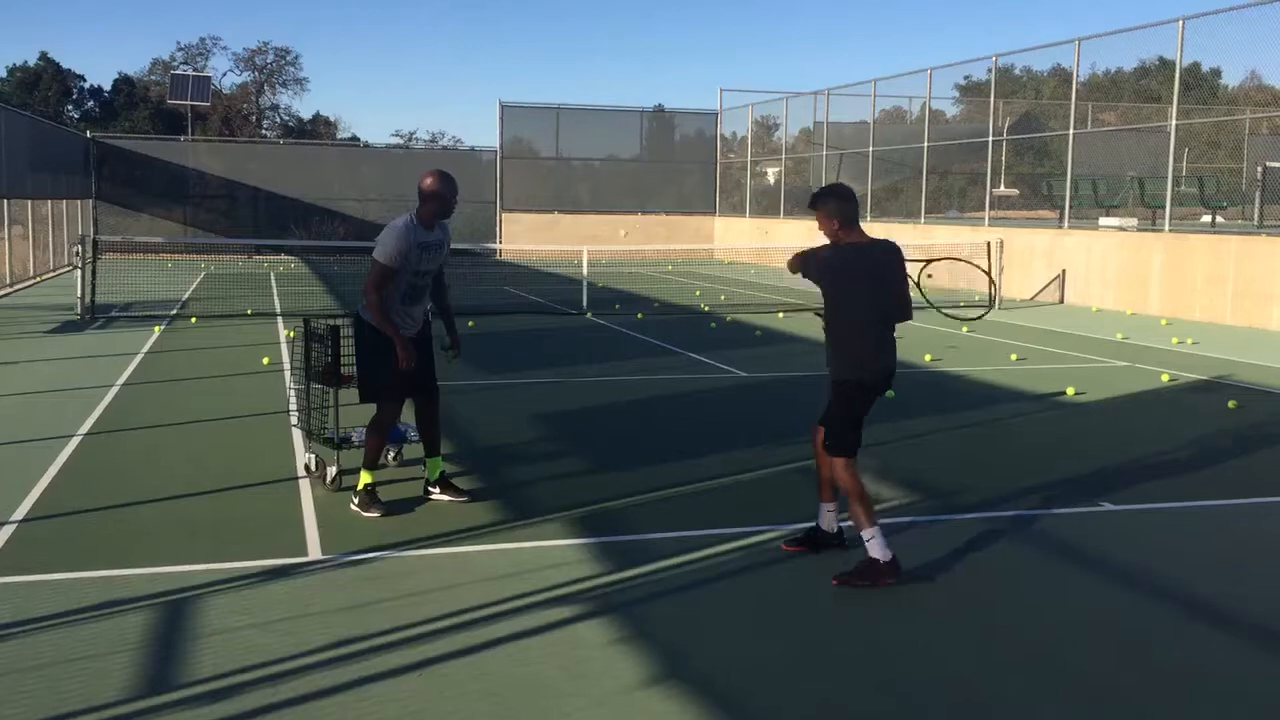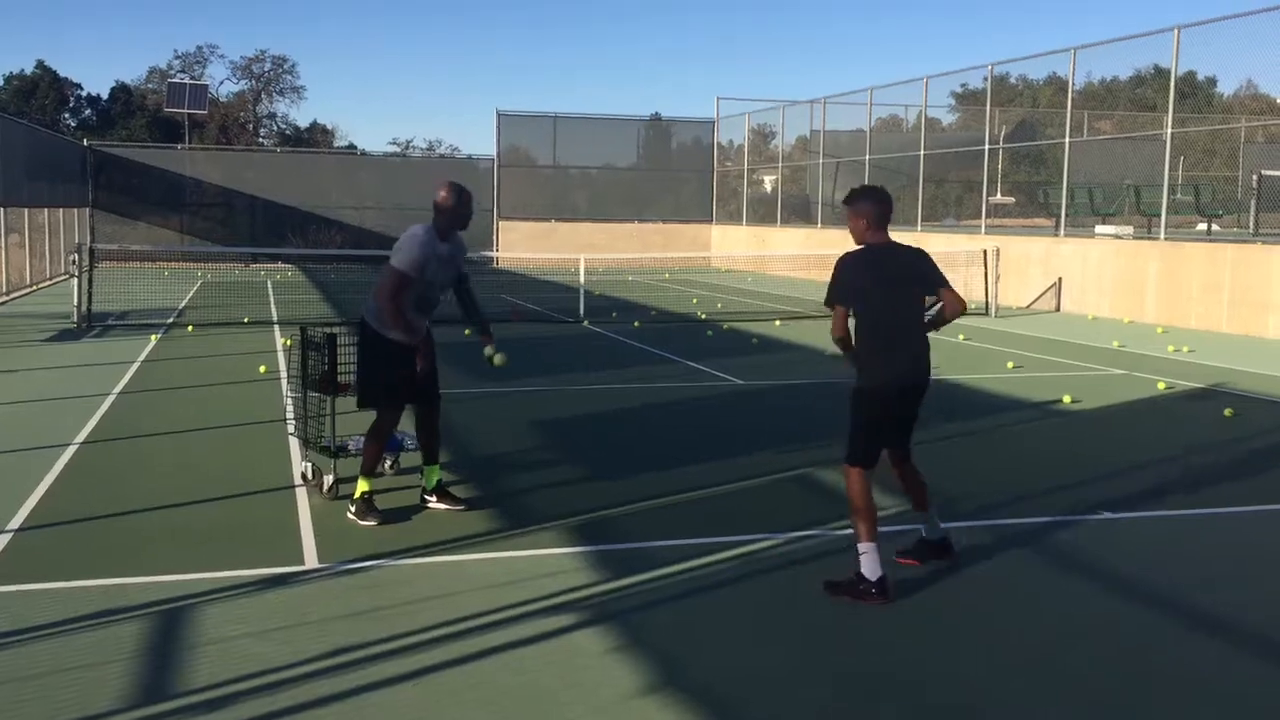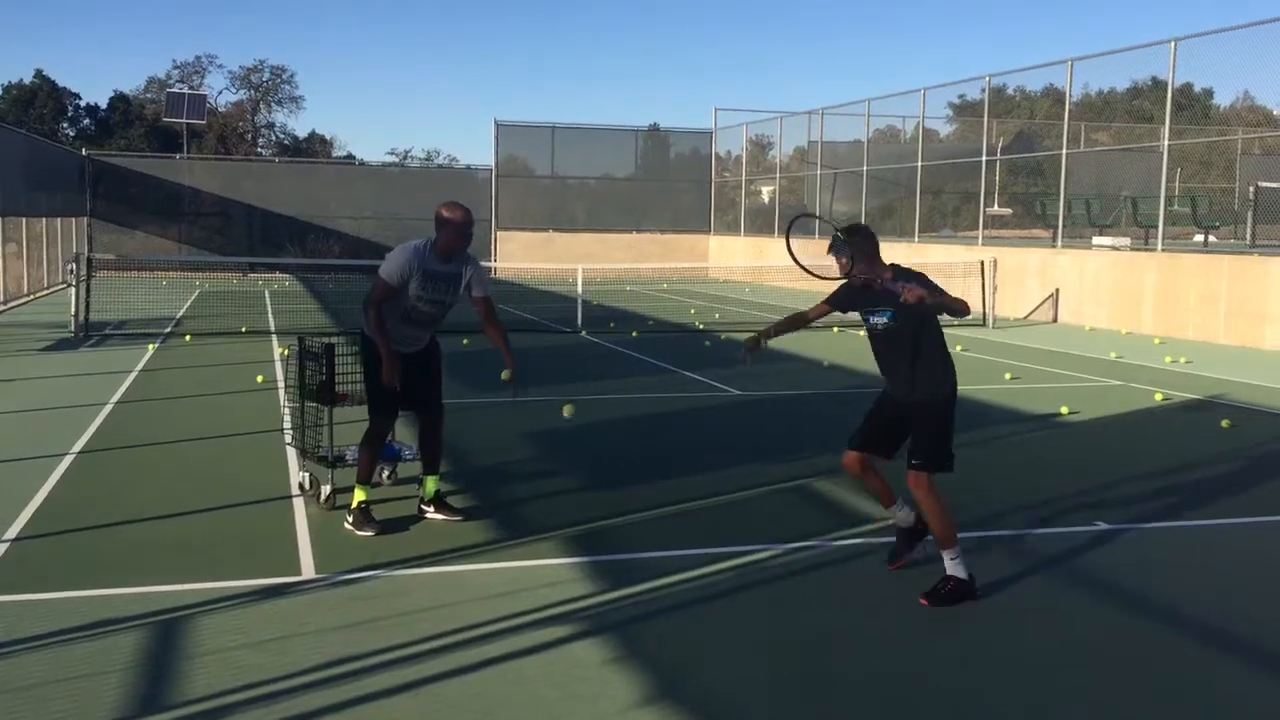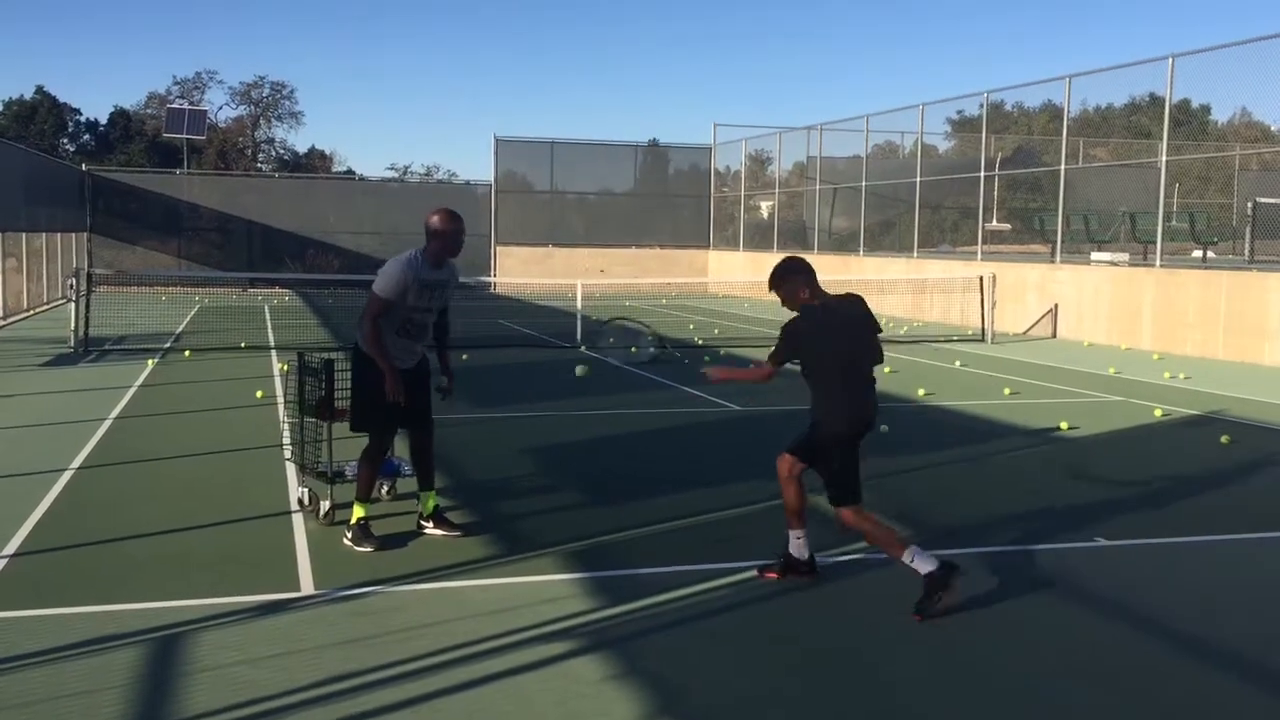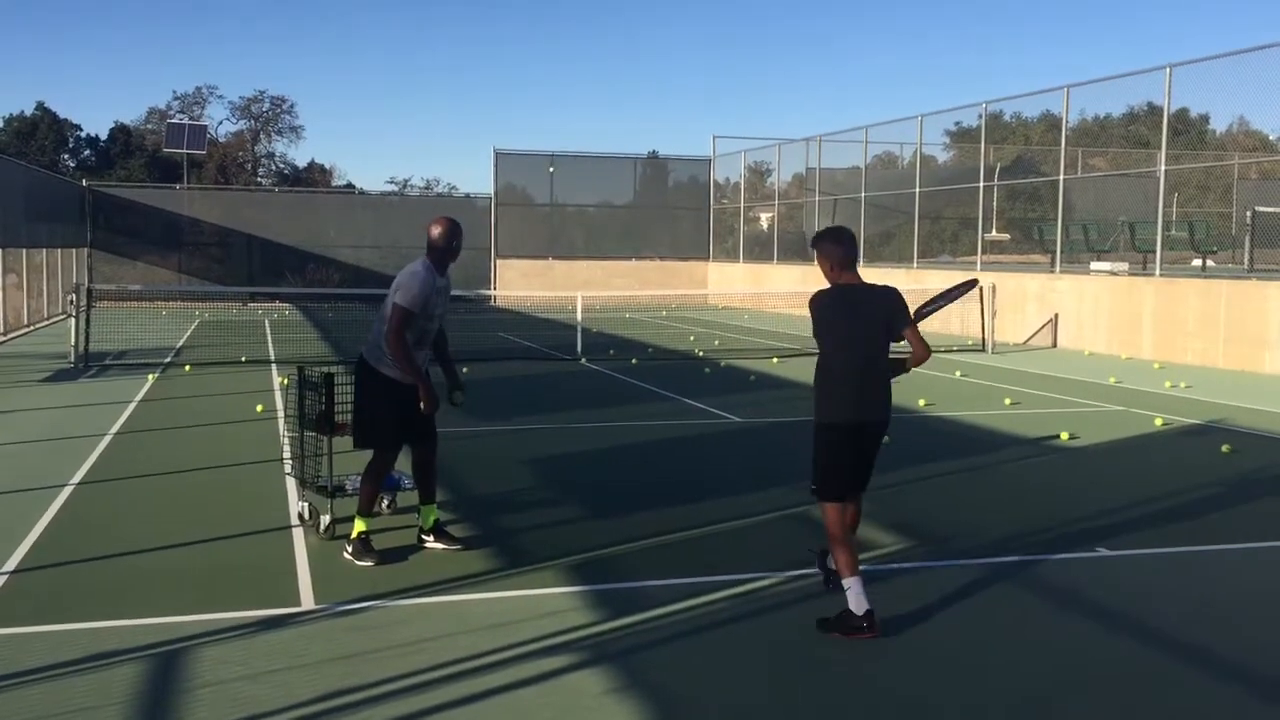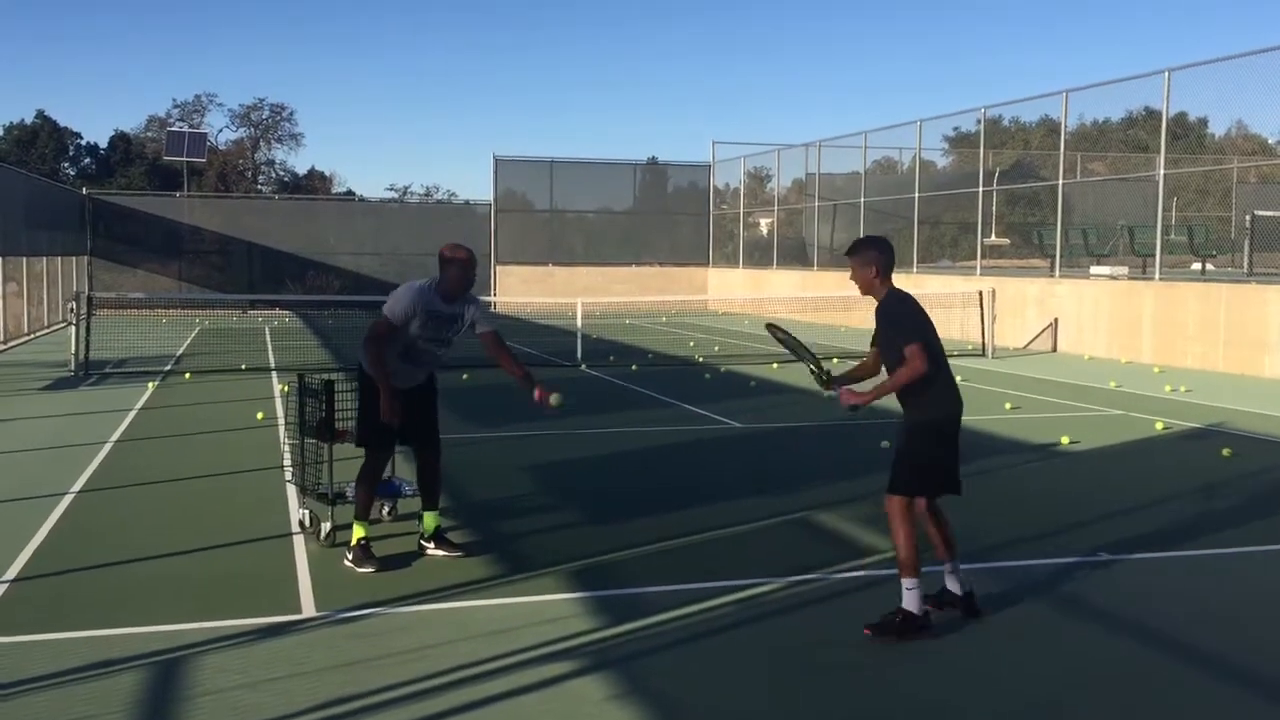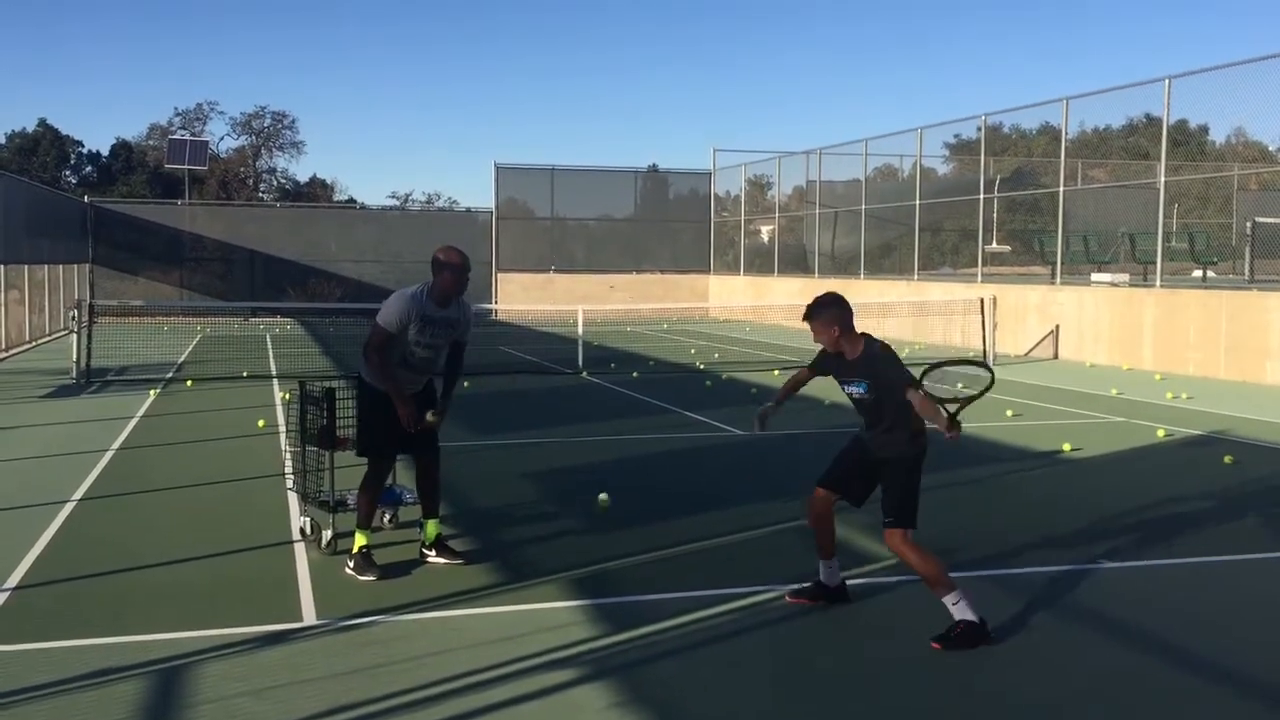
dt=0.5s
person 1, frame 1
left shoulder: (829, 259)
right shoulder: (890, 252)
left elbow: (795, 264)
right elbow: (901, 312)
left hip: (853, 371)
right hip: (879, 366)
left knee: (838, 462)
right knee: (824, 440)
left ankle: (881, 558)
right ankle: (827, 528)
person 1, frame 2
left shoulder: (851, 265)
right shoulder: (916, 258)
left elbow: (838, 331)
right elbow: (956, 306)
left wrist: (849, 350)
left hip: (881, 380)
right hip: (915, 375)
left knee: (857, 471)
right knee: (898, 455)
left ankle: (870, 577)
right ankle: (937, 537)
person 1, frame 3
left shoulder: (910, 282)
right shoulder: (857, 289)
left elbow: (962, 310)
right elbow: (809, 315)
left wrist: (927, 299)
right wrist: (767, 333)
left hip: (933, 394)
right hip: (898, 392)
left knee: (919, 482)
right knee: (854, 460)
left ankle: (959, 577)
right ankle: (909, 522)
person 1, frame 4
left shoulder: (798, 329)
right shoulder: (855, 305)
left elbow: (765, 373)
right elbow: (876, 356)
left wrist: (719, 374)
left hip: (839, 422)
right hip: (859, 410)
left knee: (848, 512)
right knee: (787, 466)
left ankle: (932, 569)
right ankle: (798, 557)
person 1, frame 5
left shoulder: (822, 303)
right shoulder: (889, 298)
right elbow: (920, 351)
right wrist: (894, 367)
left hip: (835, 416)
right hip: (876, 415)
left knee: (833, 508)
right knee: (850, 495)
left ankle: (859, 613)
right ankle: (838, 566)
person 1, frame 6
left shoulder: (897, 309)
right shoulder: (891, 307)
left elbow: (918, 366)
right elbow: (877, 361)
left wrist: (867, 396)
right wrist: (842, 379)
left hip: (933, 416)
right hip: (929, 414)
left knee: (897, 505)
right knee: (925, 504)
left ankle: (911, 611)
right ankle: (955, 590)
person 1, frame 7
left shoulder: (882, 360)
right shoulder: (835, 355)
left elbow: (918, 397)
right elbow: (803, 375)
left wrist: (943, 421)
right wrist: (774, 403)
left hip: (902, 450)
right hip: (871, 440)
left knee: (897, 539)
right knee: (819, 501)
left ankle: (969, 620)
right ankle: (830, 583)
person 2, frame 1
left shoulder: (442, 233)
right shoulder: (399, 234)
right elbow: (372, 292)
left wrist: (451, 329)
right wrist: (399, 341)
left hip: (417, 328)
right hip: (381, 332)
left knee: (429, 400)
right knee: (390, 408)
left ankle: (435, 478)
right ankle: (363, 488)
person 2, frame 2
left shoulder: (456, 247)
right shoulder: (418, 243)
left elbow: (465, 297)
right elbow: (389, 299)
left wrist: (488, 338)
right wrist: (419, 347)
left hip: (417, 335)
right hip: (384, 335)
left knee: (430, 408)
right knee: (389, 414)
left ankle: (432, 486)
right ankle: (362, 496)
person 2, frame 3
left shoulder: (470, 268)
right shoulder: (408, 256)
left elbow: (488, 318)
right elbow: (372, 304)
left wrist: (509, 361)
right wrist: (387, 357)
left hip: (423, 346)
right hip: (382, 345)
left knee: (433, 416)
right knee: (383, 422)
left ankle: (430, 497)
right ankle: (358, 505)
person 2, frame 4
left shoulder: (449, 273)
right shoulder: (401, 269)
right elbow: (368, 321)
left wrist: (445, 367)
right wrist: (389, 373)
left hip: (414, 362)
right hip: (376, 362)
left knee: (424, 433)
right knee: (382, 439)
left ankle: (428, 512)
right ankle: (357, 522)
person 2, frame 5
left shoulder: (442, 280)
right shoulder: (418, 279)
right elbow: (394, 336)
left wrist: (451, 376)
right wrist: (424, 384)
left hip: (412, 376)
right hip: (383, 376)
left knee: (426, 446)
right knee: (386, 454)
left ankle: (429, 525)
right ankle: (357, 536)
person 2, frame 6
left shoulder: (472, 308)
right shoulder: (411, 296)
left elbow: (499, 351)
right elbow: (372, 340)
left wrist: (532, 385)
right wrist: (386, 392)
left hip: (420, 383)
right hip: (380, 380)
left knee: (430, 453)
right knee: (378, 456)
left ankle: (430, 533)
right ankle: (357, 542)
person 2, frame 7
left shoulder: (463, 312)
right shoulder: (405, 302)
left elbow: (455, 357)
right elbow: (371, 351)
left wrist: (445, 399)
right wrist: (399, 399)
left hip: (420, 390)
right hip: (380, 389)
left knee: (429, 461)
right knee: (380, 466)
left ankle: (431, 540)
right ankle: (358, 550)
